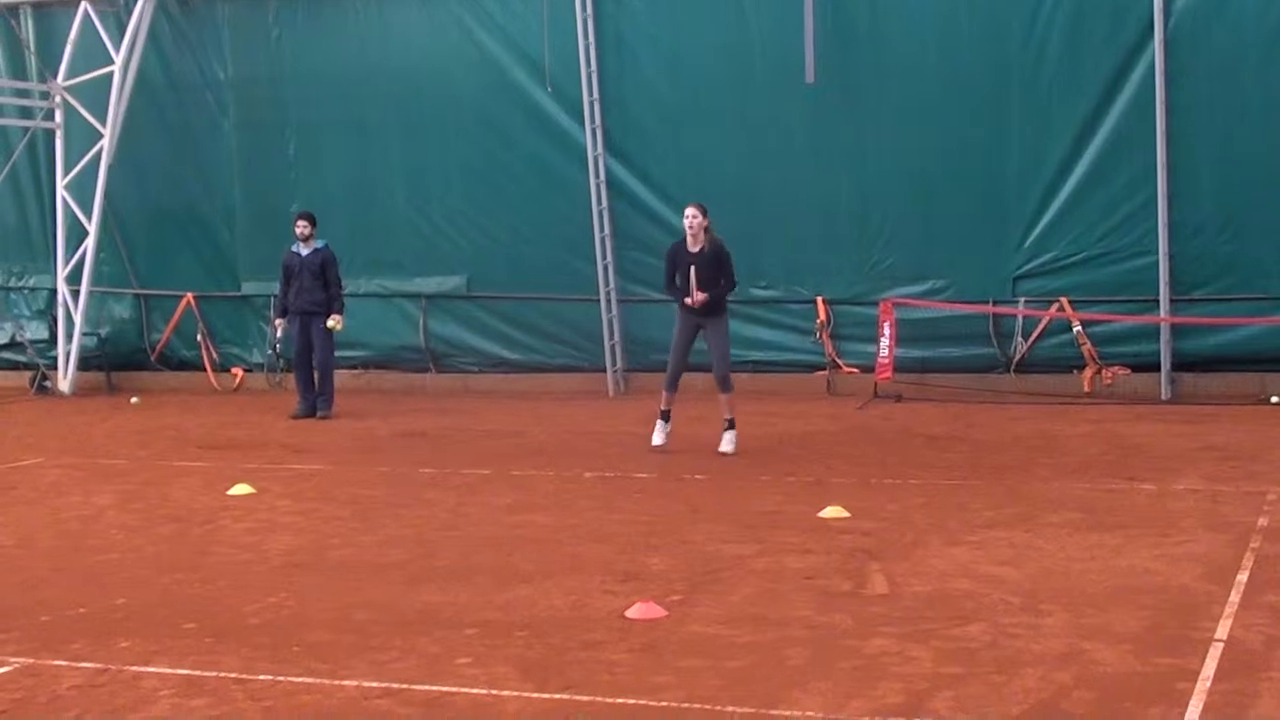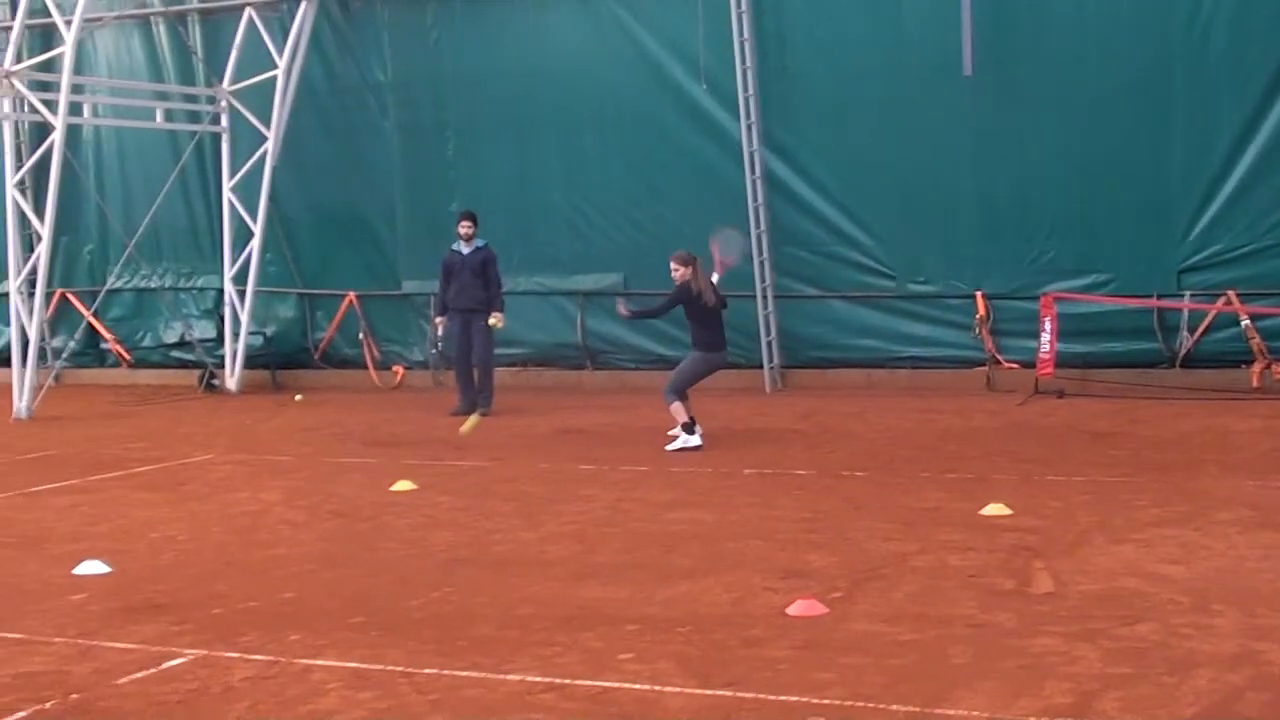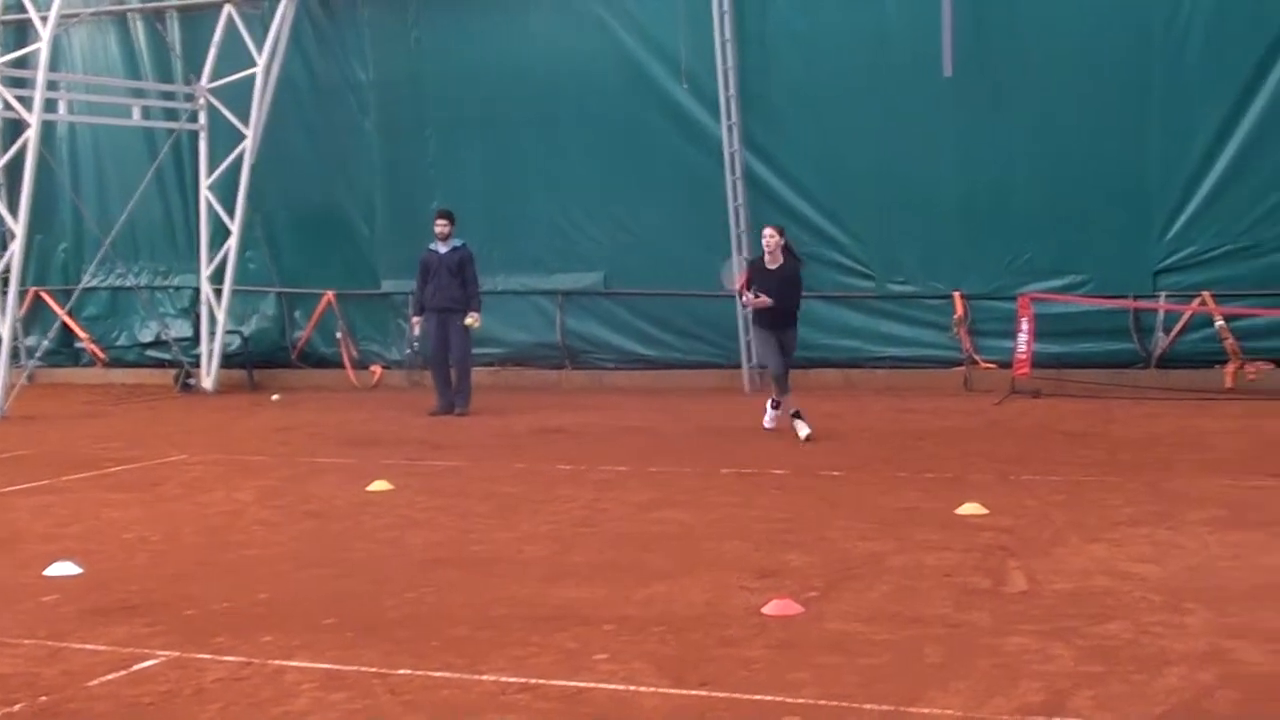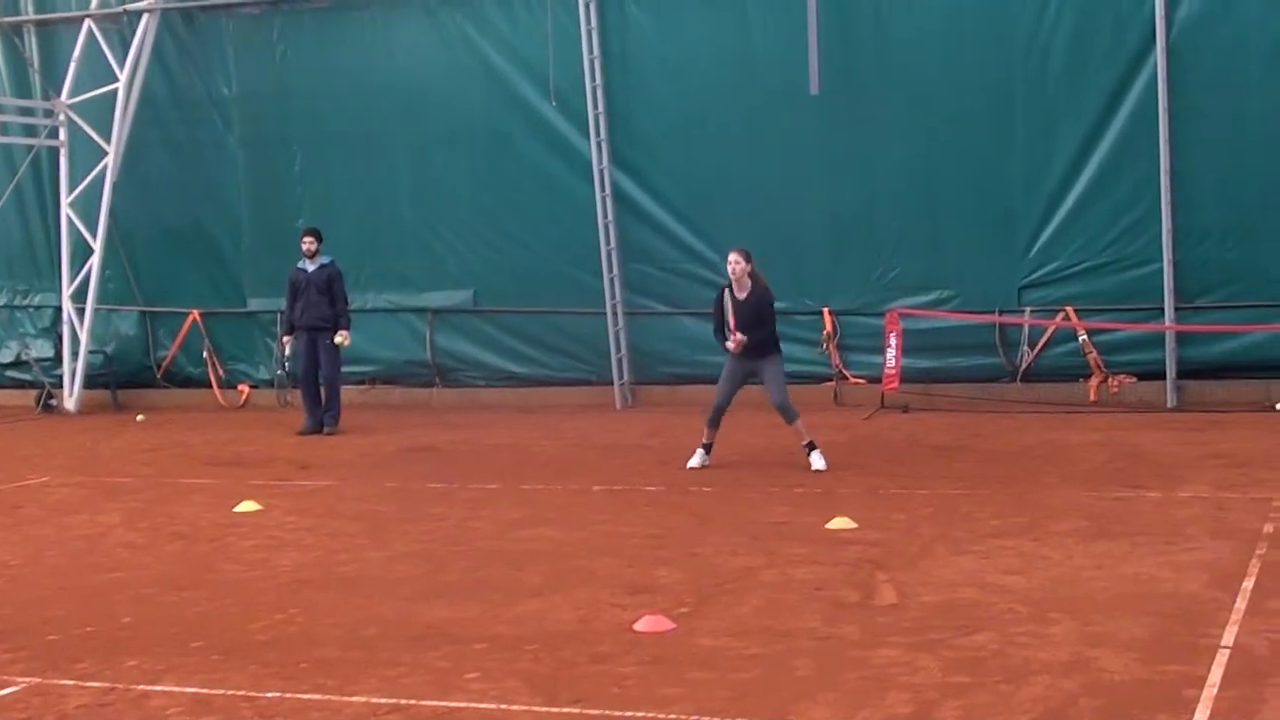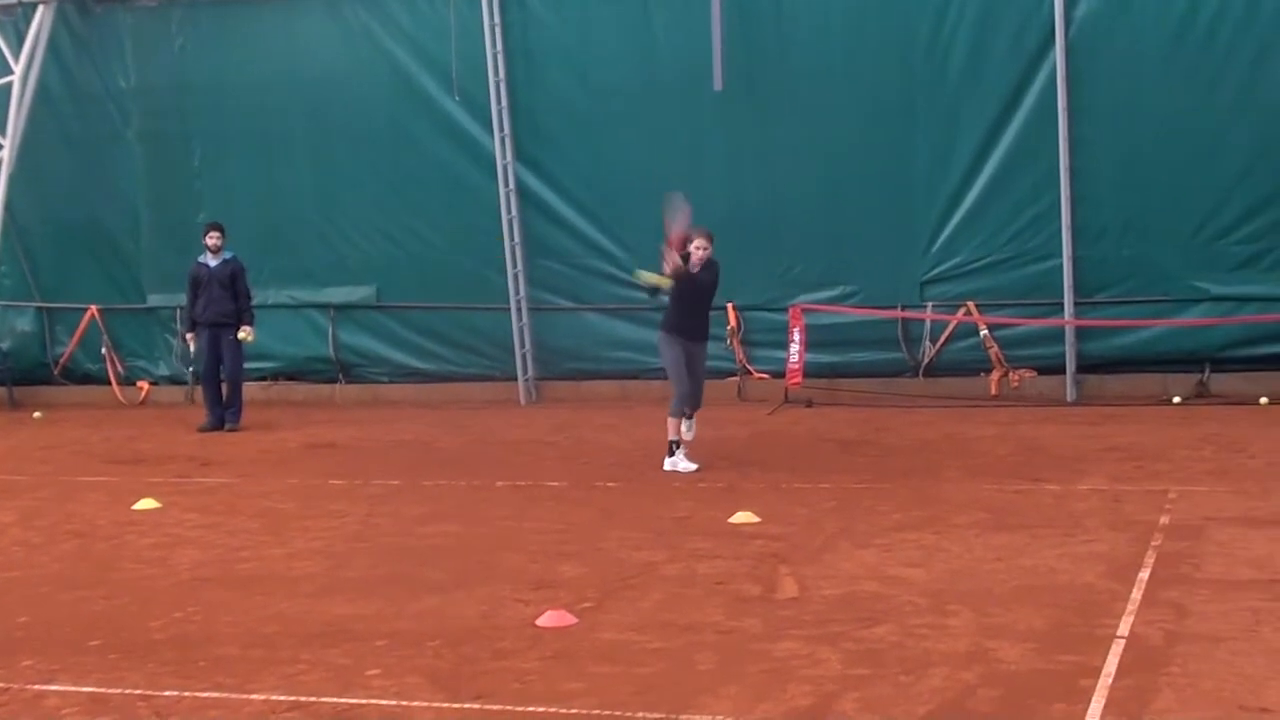
dt=1s
person 1, frame 1
left shoulder: (717, 249)
right shoulder: (675, 250)
left elbow: (730, 283)
right elbow: (669, 284)
left wrist: (709, 296)
right wrist: (684, 298)
left hip: (715, 316)
right hip: (687, 315)
left knee: (721, 372)
right knee: (674, 368)
left ankle: (729, 430)
right ankle: (663, 422)
person 1, frame 2
left shoulder: (685, 290)
right shoulder: (707, 285)
left elbow: (659, 311)
right elbow: (722, 304)
left wrist: (630, 313)
left hip: (706, 353)
right hip: (716, 352)
left knee: (670, 391)
right knee: (678, 383)
left ankle: (689, 435)
right ankle: (690, 425)
person 1, frame 3
left shoulder: (792, 269)
right shoulder: (754, 266)
left elbow: (792, 303)
right elbow: (746, 294)
left wrist: (770, 302)
right wrist: (746, 298)
left hip: (787, 329)
right hip: (763, 329)
left knee: (782, 374)
right knee: (776, 370)
left ankle: (775, 404)
right ankle: (797, 419)
person 1, frame 4
left shoulder: (762, 294)
right shoulder: (723, 295)
left elbow: (770, 331)
right elbow: (718, 329)
left wrist: (746, 339)
right wrist: (727, 343)
left hip: (768, 358)
right hip: (739, 359)
left knee: (780, 403)
right knee: (718, 406)
left ankle: (812, 450)
right ankle: (704, 451)
person 1, frame 5
left shoulder: (712, 269)
right shoulder: (673, 268)
left elbow: (700, 288)
left wrist: (679, 271)
right wrist: (668, 273)
left hip: (697, 339)
right hip: (672, 337)
left knee: (695, 397)
right knee: (682, 392)
left ankle: (688, 416)
right ankle: (672, 455)
person 2, frame 1
left shoulder: (325, 254)
right shoulder: (289, 257)
left elbow: (334, 286)
right elbow: (284, 288)
left wrist: (337, 311)
right wrist: (280, 314)
left hip: (320, 316)
right hip: (297, 316)
left knee: (323, 360)
right knee: (300, 360)
left ankle: (324, 405)
right ankle: (306, 404)
person 2, frame 2
left shoulder: (486, 253)
right shoulder: (450, 255)
left elbow: (494, 284)
right elbow: (444, 286)
left wrist: (497, 309)
right wrist: (440, 312)
left hip: (480, 313)
right hip: (457, 314)
left knee: (483, 357)
right knee: (460, 358)
left ankle: (484, 402)
right ankle: (466, 401)
person 2, frame 3
left shoulder: (463, 252)
right shoulder: (427, 255)
left elbow: (471, 283)
right elbow: (421, 286)
left wrist: (474, 309)
right wrist: (417, 313)
left hip: (457, 313)
right hip: (434, 314)
left knee: (460, 357)
right knee: (436, 358)
left ankle: (462, 401)
right ankle: (445, 401)
person 2, frame 4
left shoulder: (331, 270)
right shoulder: (296, 273)
left elbow: (341, 301)
right elbow: (290, 305)
left wrist: (344, 327)
right wrist: (287, 331)
left hip: (327, 331)
right hip: (303, 332)
left knee: (330, 376)
right knee: (306, 376)
left ankle: (331, 420)
right ankle: (313, 420)
person 2, frame 5
left shoulder: (234, 265)
right shoulder: (197, 268)
left elbow: (243, 296)
right elbow: (191, 300)
left wrist: (247, 322)
right wrist: (189, 329)
left hip: (229, 327)
right hip: (205, 328)
left knee: (232, 372)
right knee: (208, 373)
left ankle: (232, 417)
right ankle: (214, 417)
